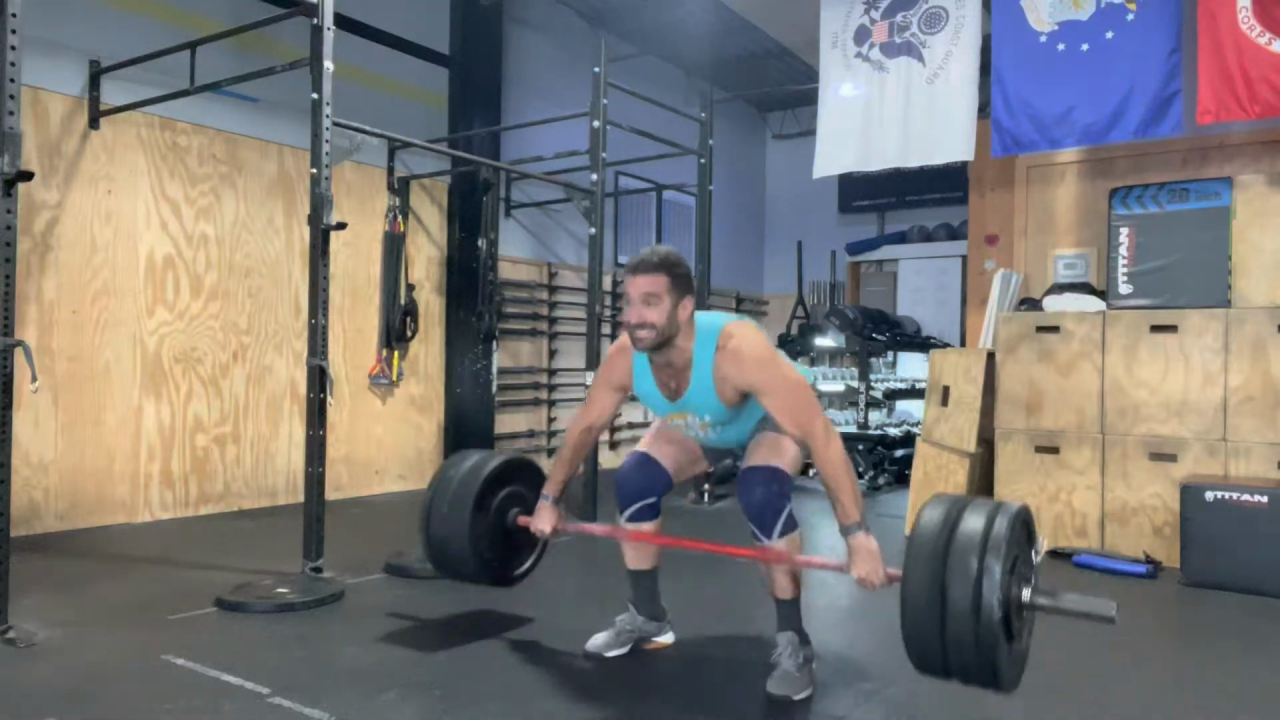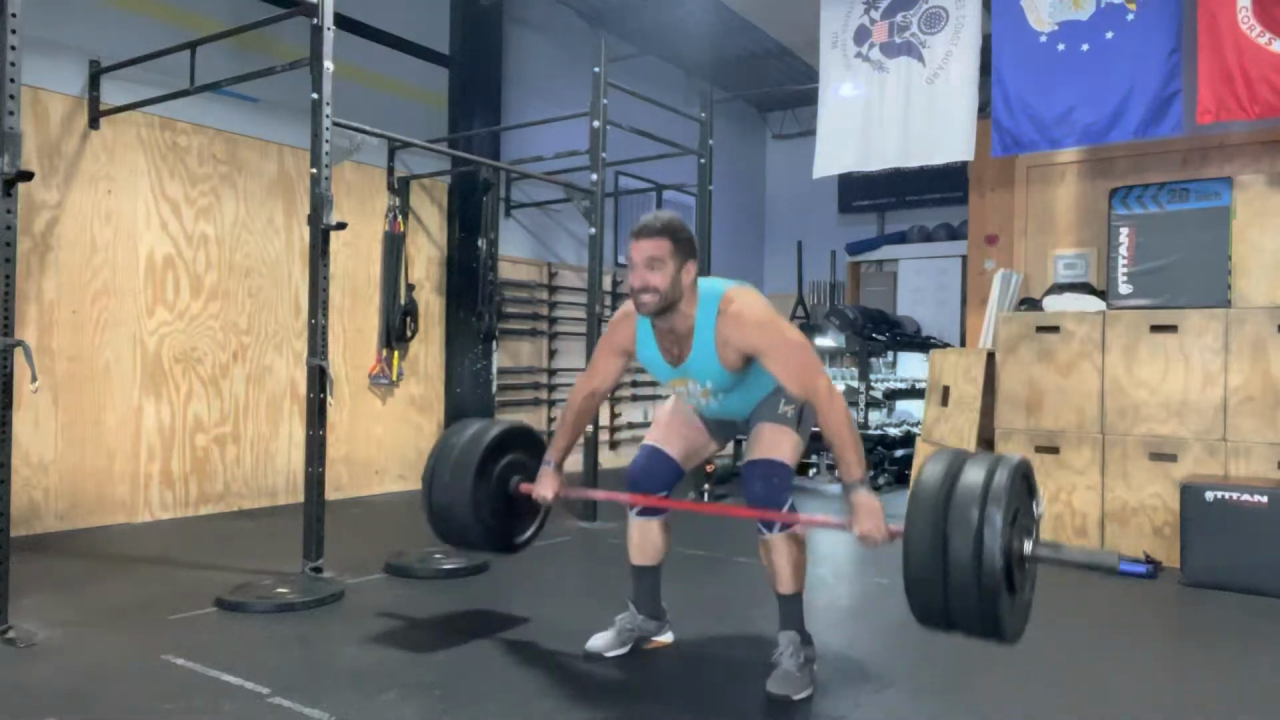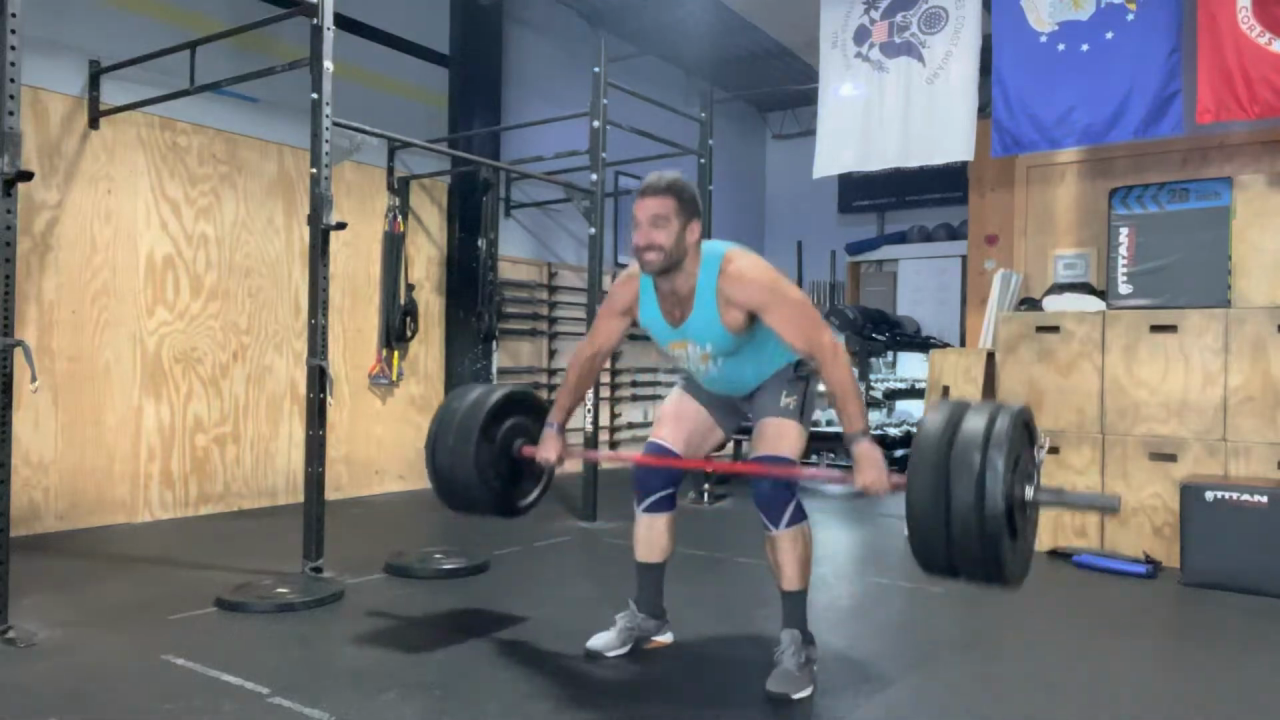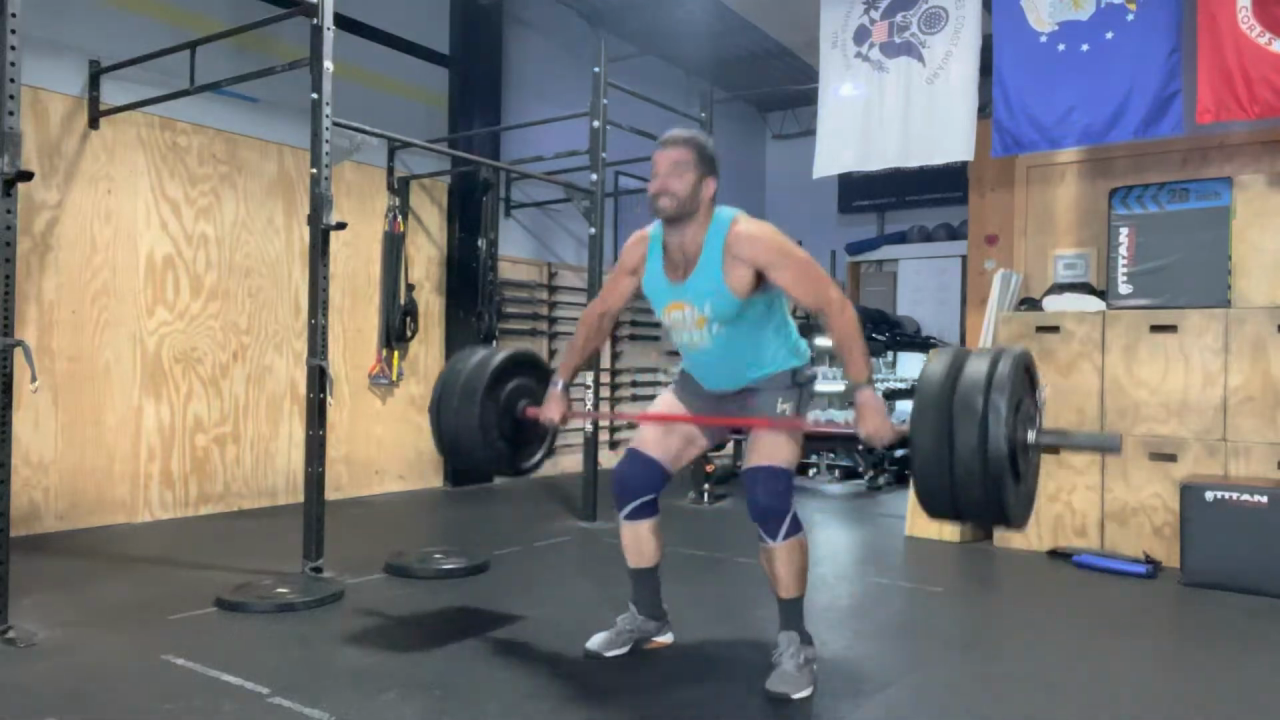
dt=0.1s
person 1, frame 1
left shoulder: (736, 348)
right shoulder: (626, 356)
left elbow: (820, 433)
right elbow: (584, 427)
left wrist: (857, 533)
right wrist: (549, 501)
left hip: (771, 413)
right hip: (699, 424)
left knee: (762, 496)
right knee: (635, 483)
left ankle: (792, 643)
right ankle: (646, 619)
person 1, frame 2
left shoulder: (738, 314)
right shoulder: (629, 324)
left elbow: (823, 392)
right elbow: (588, 392)
left wrist: (859, 491)
right wrist: (551, 466)
left hip: (777, 390)
right hip: (704, 401)
left knee: (765, 490)
right knee: (646, 478)
left ankle: (793, 641)
right ankle: (646, 616)
person 1, frame 3
left shoulder: (739, 276)
right shoulder: (633, 286)
left elbow: (826, 348)
right elbow: (590, 354)
left wrist: (860, 441)
right wrist: (554, 426)
left hip: (778, 374)
right hip: (708, 383)
left knee: (772, 487)
right knee: (653, 479)
left ankle: (797, 642)
right ankle: (648, 619)
person 1, frame 4
left shoulder: (746, 238)
right shoulder: (642, 247)
left elbow: (833, 304)
right elbow: (601, 313)
left wrist: (865, 394)
right wrist: (560, 385)
left hip: (772, 379)
right hip: (700, 380)
left knee: (767, 497)
right knee: (632, 480)
left ankle: (793, 641)
right ankle: (647, 618)
